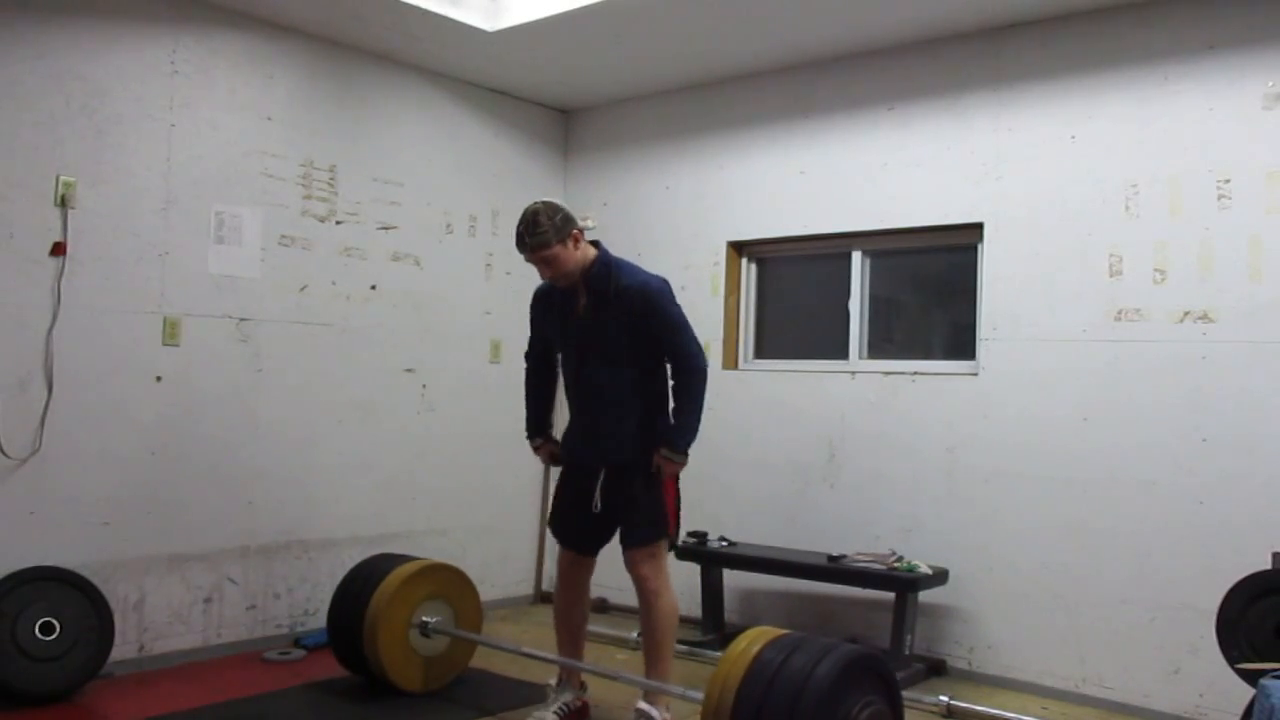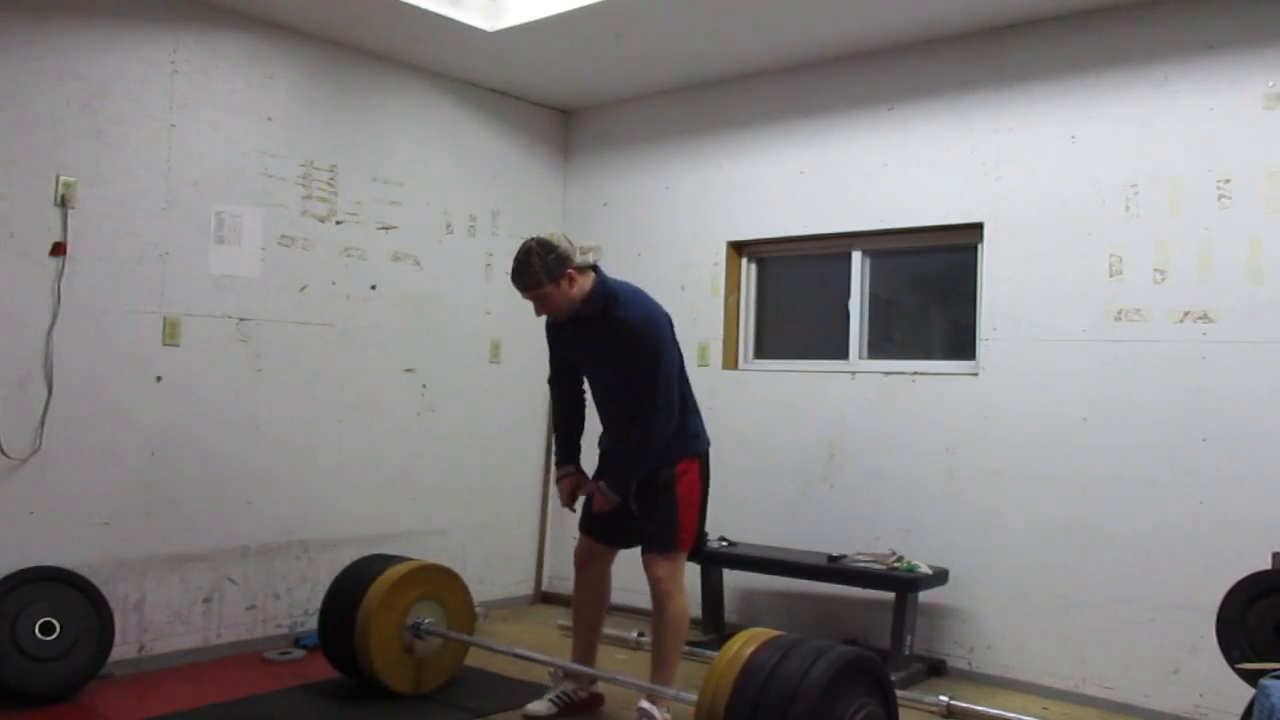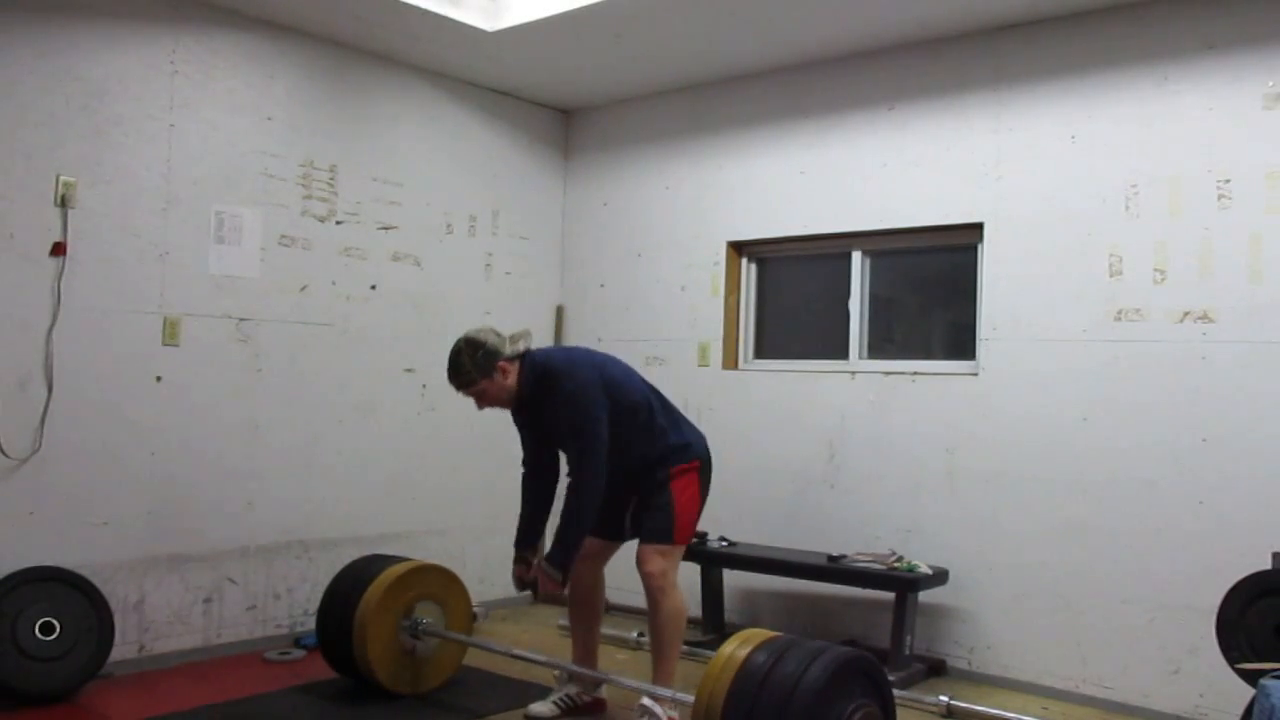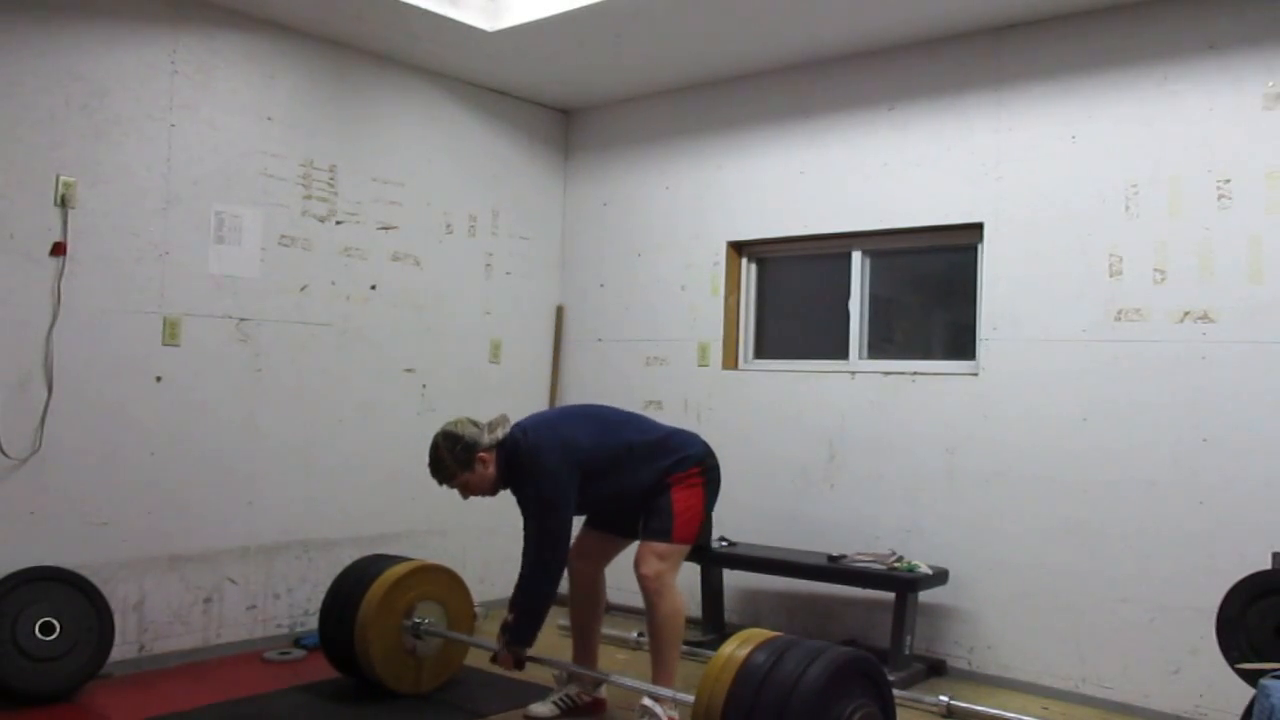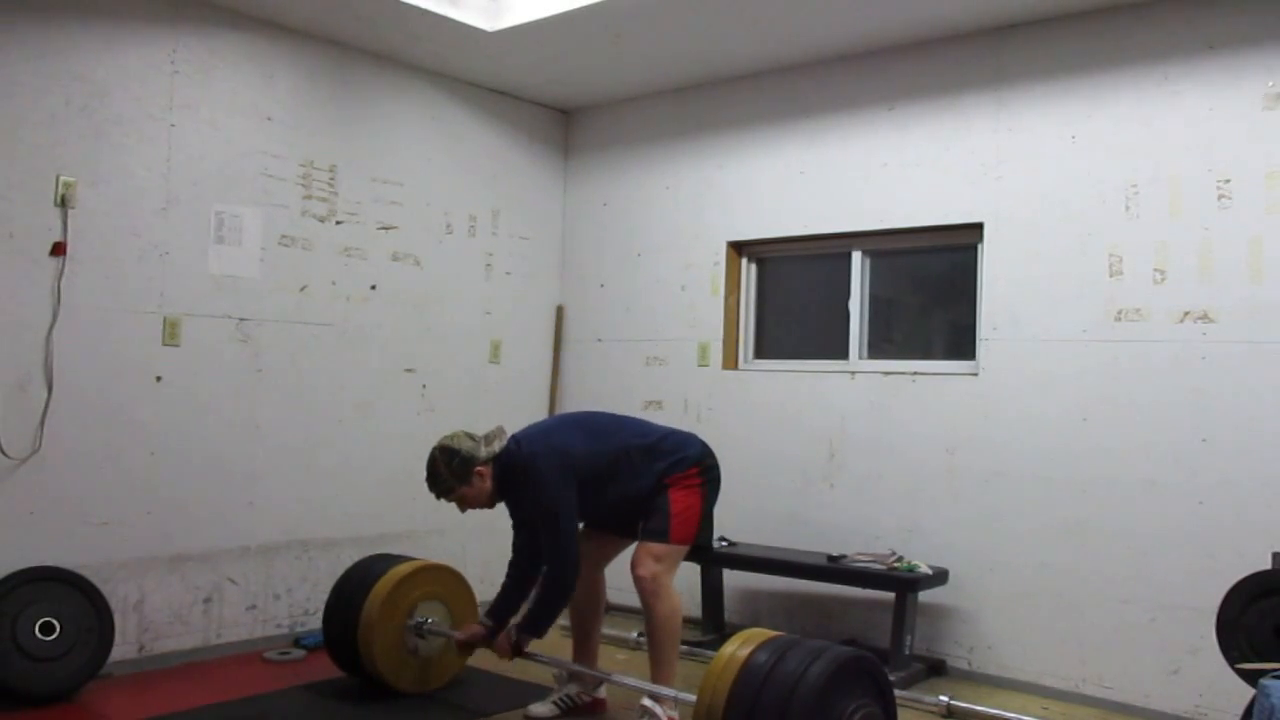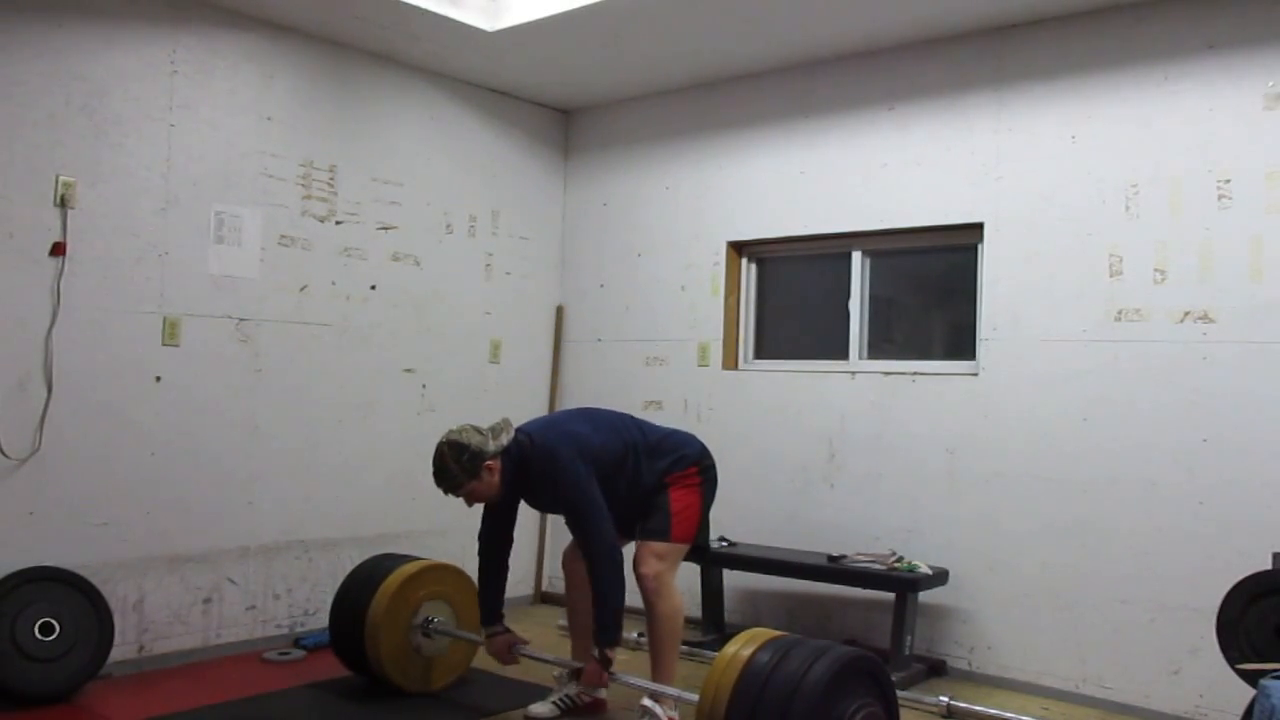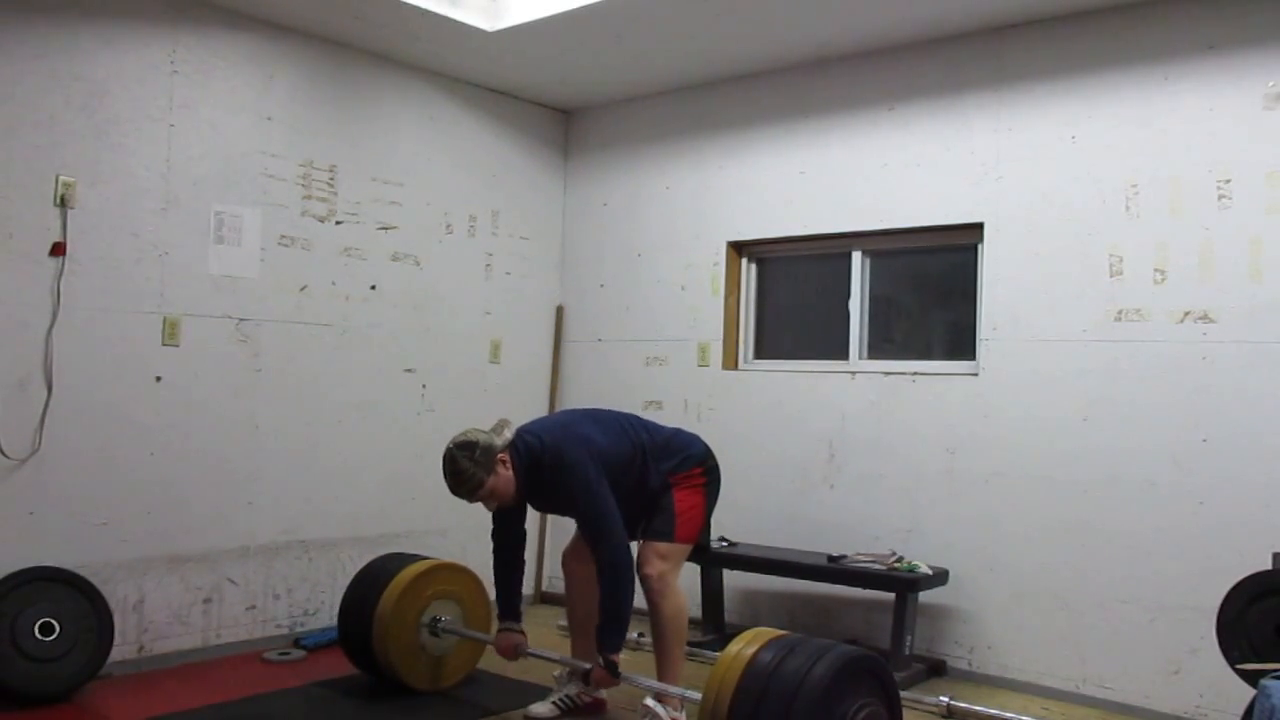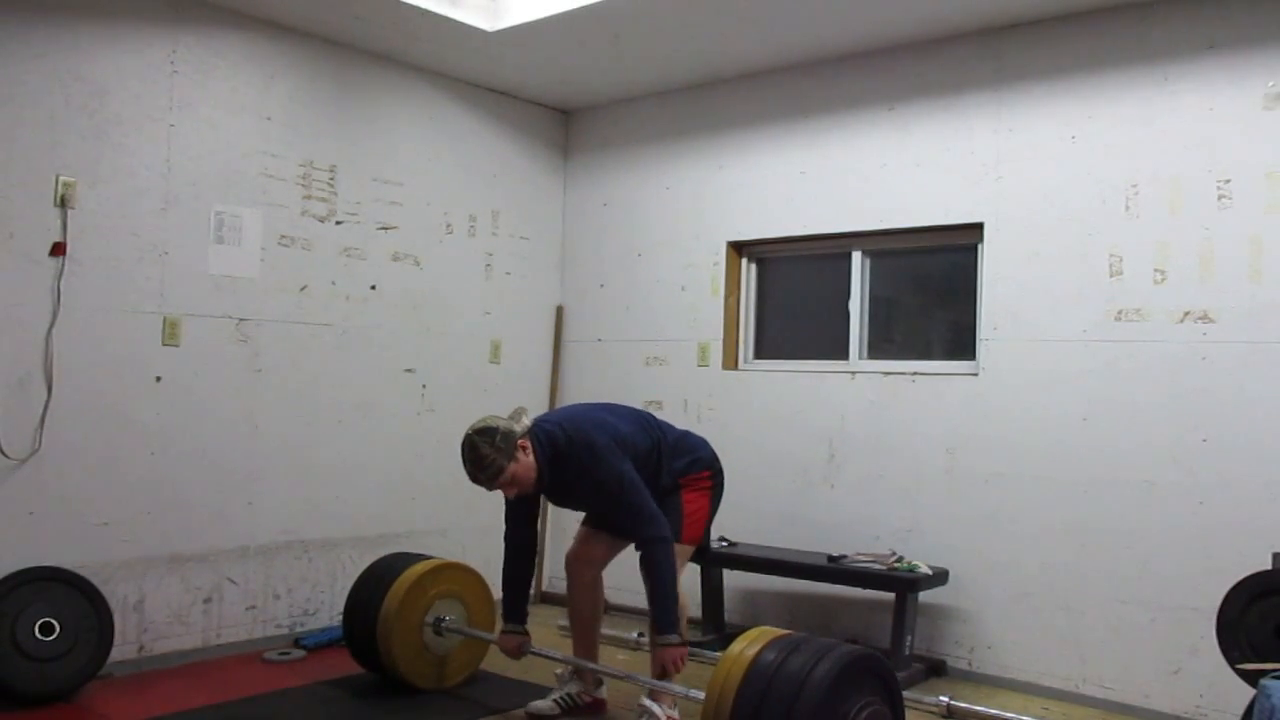
dt=0.4s
person 1, frame 1
left shoulder: (640, 290)
right shoulder: (547, 299)
left elbow: (691, 366)
right elbow: (539, 365)
left wrist: (675, 447)
right wrist: (538, 428)
left hip: (642, 456)
right hip: (584, 452)
left knee: (647, 569)
right knee: (570, 566)
person 1, frame 2
left shoulder: (637, 317)
right shoulder: (563, 322)
left elbow: (660, 412)
right elbow: (566, 393)
left wrist: (616, 484)
right wrist: (567, 463)
left hip: (674, 453)
right hip: (624, 450)
left knee: (663, 571)
right knee: (590, 556)
person 1, frame 3
left shoulder: (571, 381)
right shoulder: (528, 393)
left elbow: (586, 478)
right elbow: (539, 473)
left wrist: (556, 563)
right wrist: (526, 549)
left hip: (675, 460)
right hip: (627, 465)
left knee: (654, 568)
right knee: (584, 557)
right ankle: (584, 687)
person 1, frame 4
left shoulder: (543, 460)
right shoulder: (517, 453)
left elbow: (548, 555)
right elbow: (539, 547)
left wrist: (517, 641)
right wrist: (516, 618)
left hip: (684, 470)
right hip: (638, 478)
left knee: (652, 571)
right knee: (581, 560)
right ankle: (585, 687)
person 1, frame 5
left shoulder: (540, 471)
right shoulder: (512, 467)
left elbow: (562, 565)
right elbow: (528, 554)
left wrist: (522, 634)
right wrist: (491, 621)
left hip: (683, 470)
right hip: (637, 480)
left knee: (649, 573)
right knee: (585, 562)
right ankle: (586, 687)
person 1, frame 6
left shoulder: (557, 462)
right shoulder: (508, 461)
left elbow: (604, 552)
right elbow: (493, 544)
left wrist: (604, 648)
right wrist: (492, 626)
left hip: (680, 471)
right hip: (632, 482)
left knee: (651, 572)
right knee: (575, 562)
right ankle: (584, 688)
person 1, frame 7
left shoulder: (566, 462)
right shoulder: (514, 463)
left elbow: (614, 553)
right elbow: (507, 545)
left wrist: (607, 653)
right wrist: (508, 622)
left hip: (683, 472)
right hip: (634, 481)
left knee: (655, 573)
right knee: (576, 562)
right ankle: (585, 687)
person 1, frame 8
left shoulder: (589, 451)
right shoulder: (520, 460)
left elbow: (653, 536)
right elbow: (520, 542)
left wrist: (667, 633)
right wrist: (513, 624)
left hip: (689, 473)
right hip: (636, 478)
left knee: (663, 571)
right knee: (580, 561)
right ankle: (586, 686)
